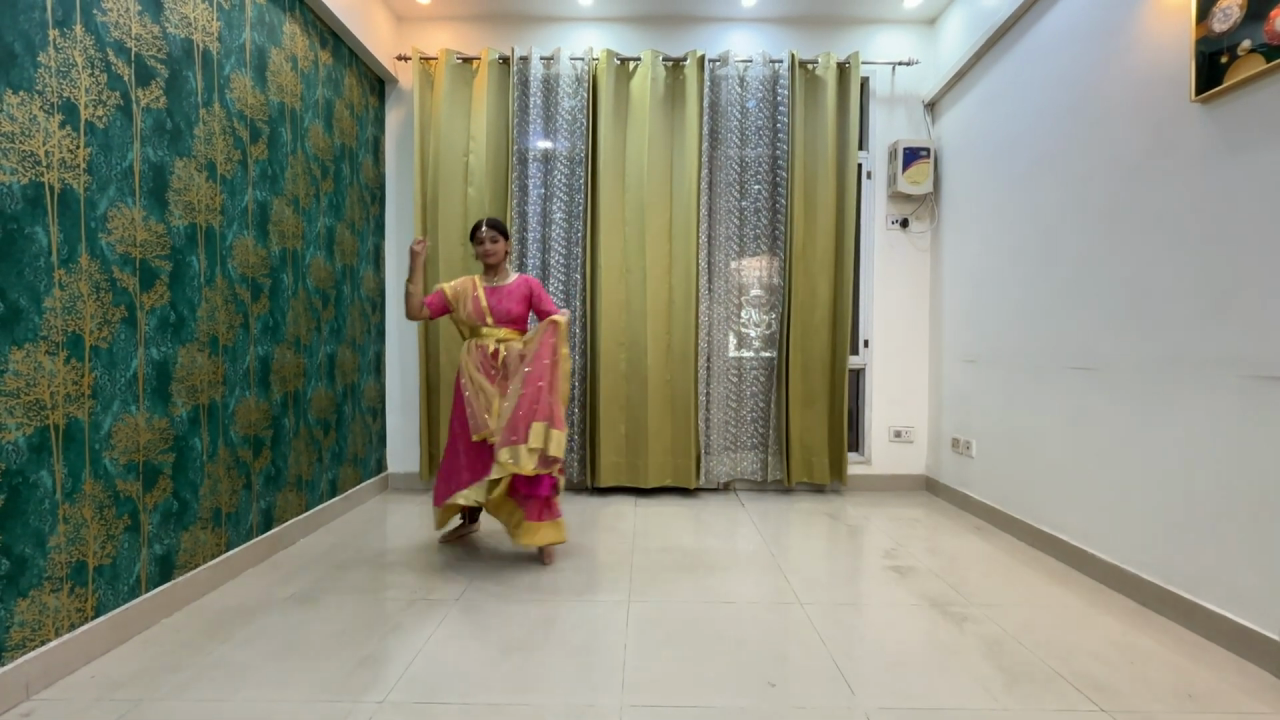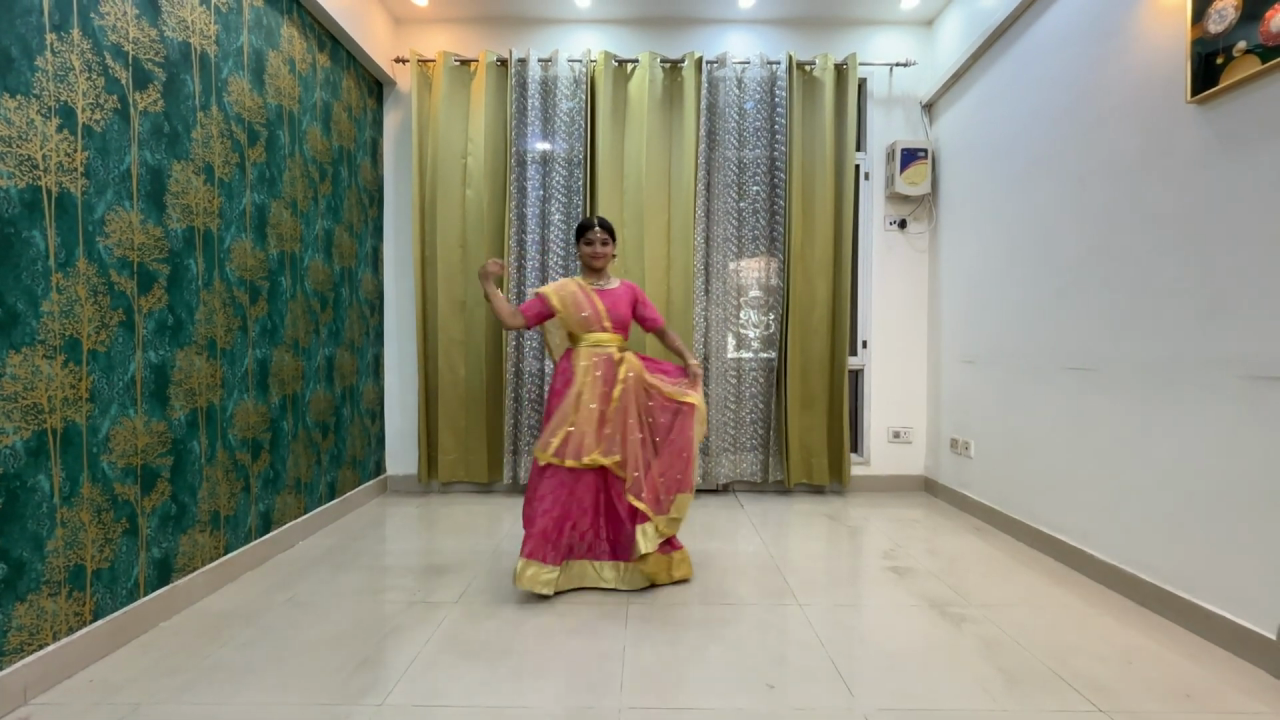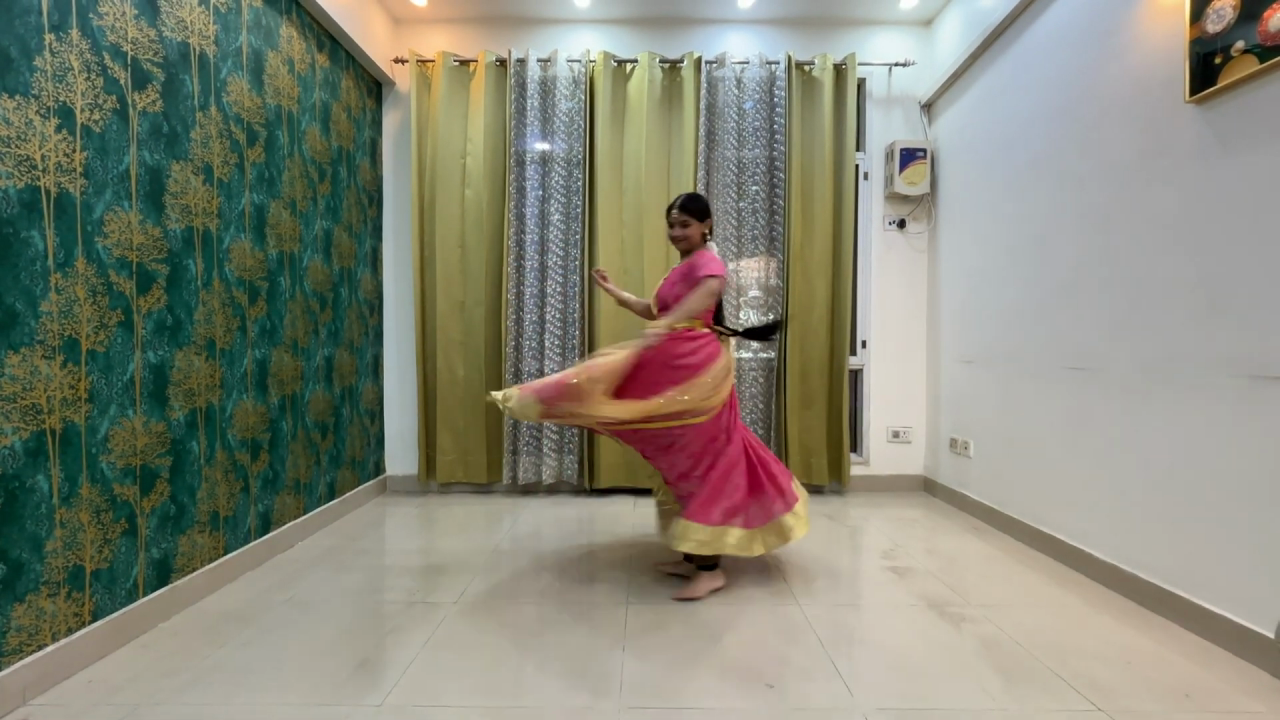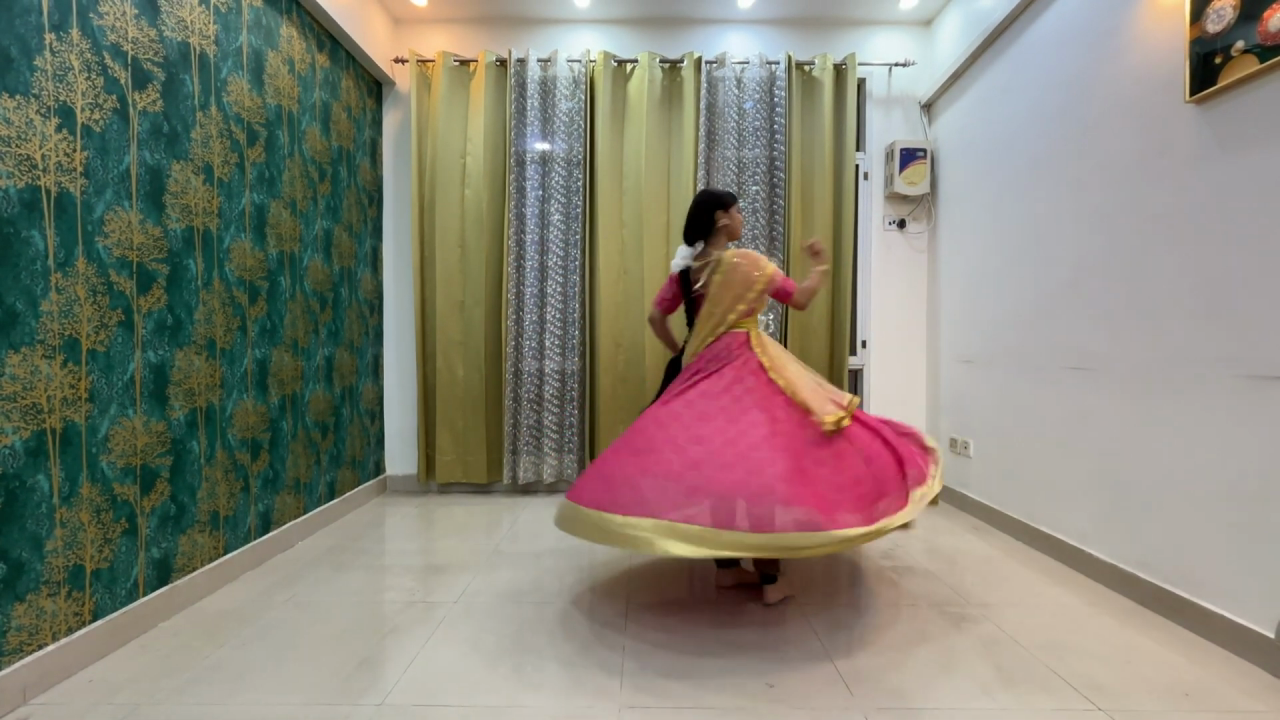
dt=0.7s
person 1, frame 1
left shoulder: (527, 285)
right shoulder: (460, 288)
left elbow: (554, 320)
right elbow: (414, 312)
left wrist: (559, 322)
right wrist: (416, 265)
left hip: (516, 372)
right hip: (477, 372)
left knee: (521, 446)
right knee: (478, 445)
left ankle: (537, 533)
right ankle: (469, 518)
person 1, frame 2
left shoulder: (629, 291)
right shoulder: (560, 291)
left elbow: (660, 328)
right elbow: (512, 320)
left wrist: (688, 359)
right wrist: (489, 284)
left hip: (621, 384)
right hip: (578, 383)
left knee: (624, 472)
right knee: (570, 476)
left ankle: (633, 558)
right ankle: (551, 565)
person 1, frame 3
left shoulder: (706, 259)
right shoulder: (680, 270)
left elbow: (709, 290)
right elbow: (649, 307)
left wrist: (659, 327)
right wrist: (611, 288)
left hip: (695, 360)
right hip: (682, 362)
left knee: (691, 461)
right knee: (682, 459)
left ankle: (709, 570)
right ankle: (701, 556)
person 1, frame 4
left shoulder: (685, 269)
right shoulder: (748, 262)
left elbow: (656, 317)
right elbow: (800, 299)
left wrist: (680, 351)
right wrist: (820, 265)
left hip: (705, 365)
right hip: (746, 364)
left knee: (726, 468)
right knee: (770, 463)
left ankle: (727, 565)
right ankle: (769, 577)
